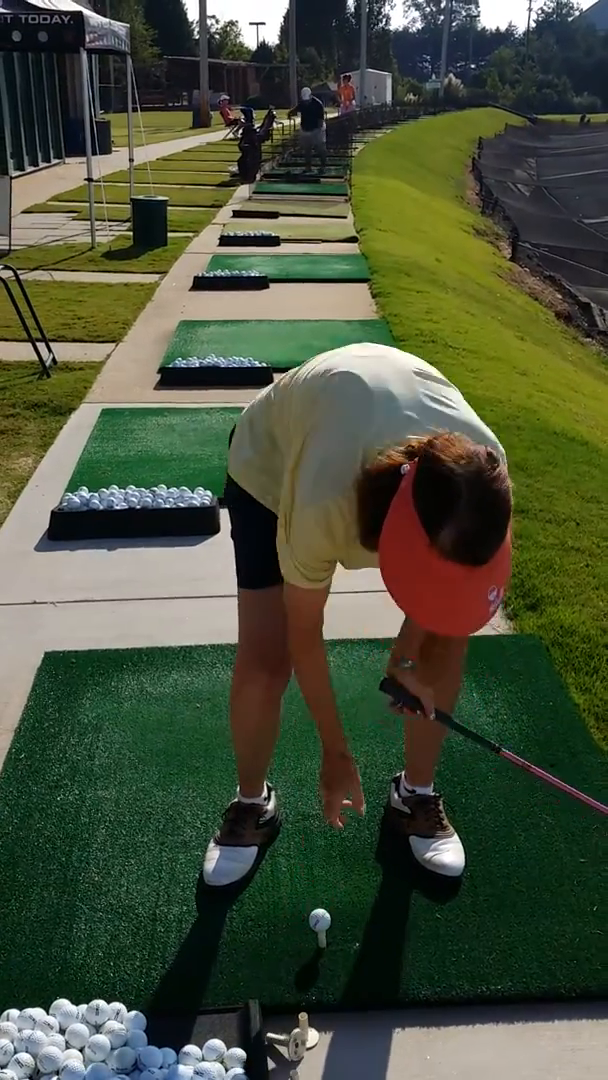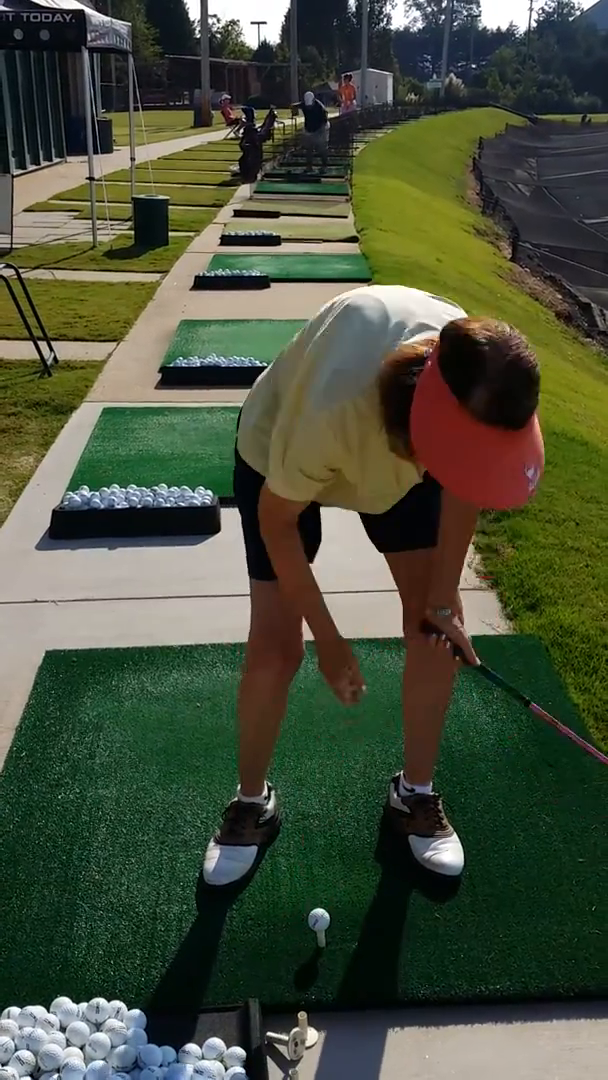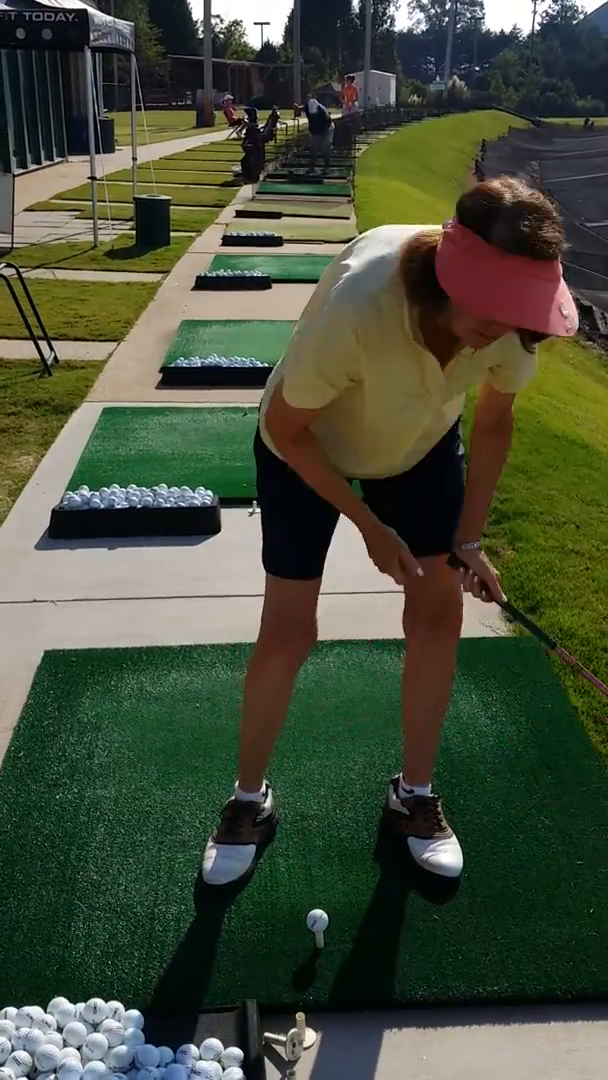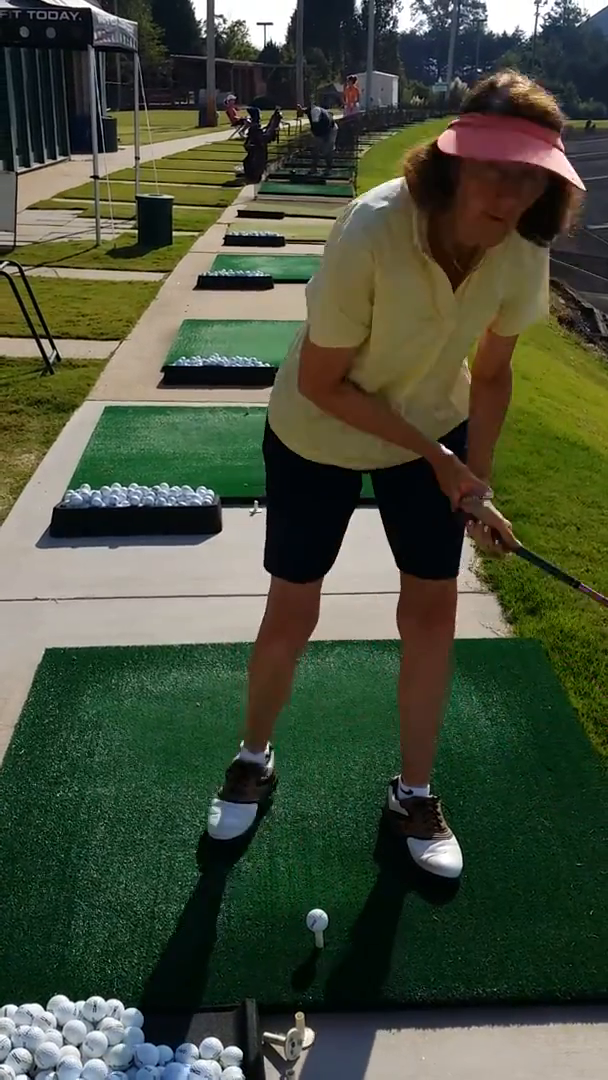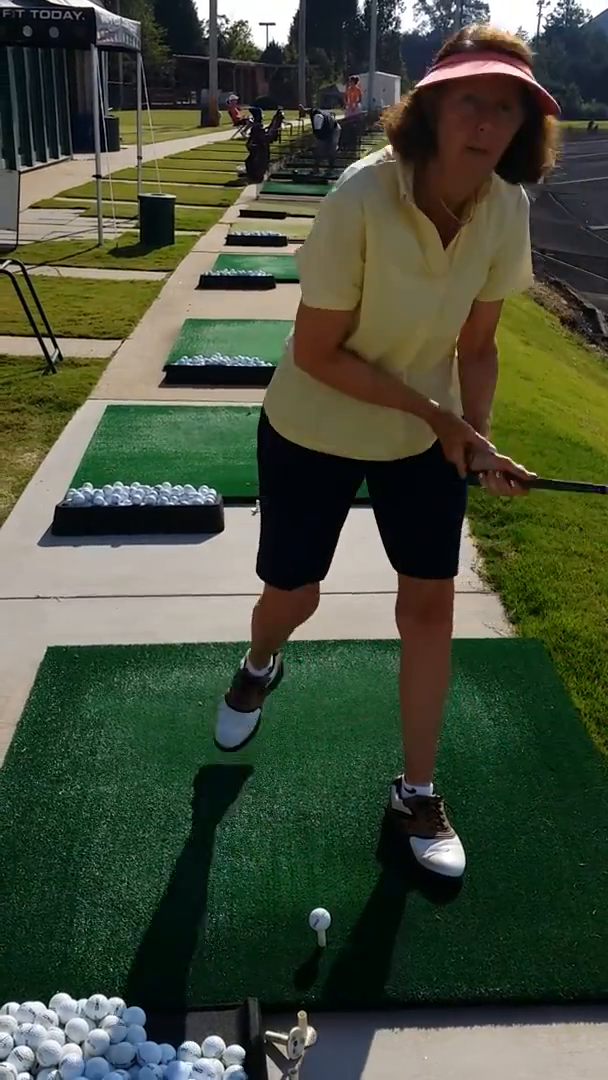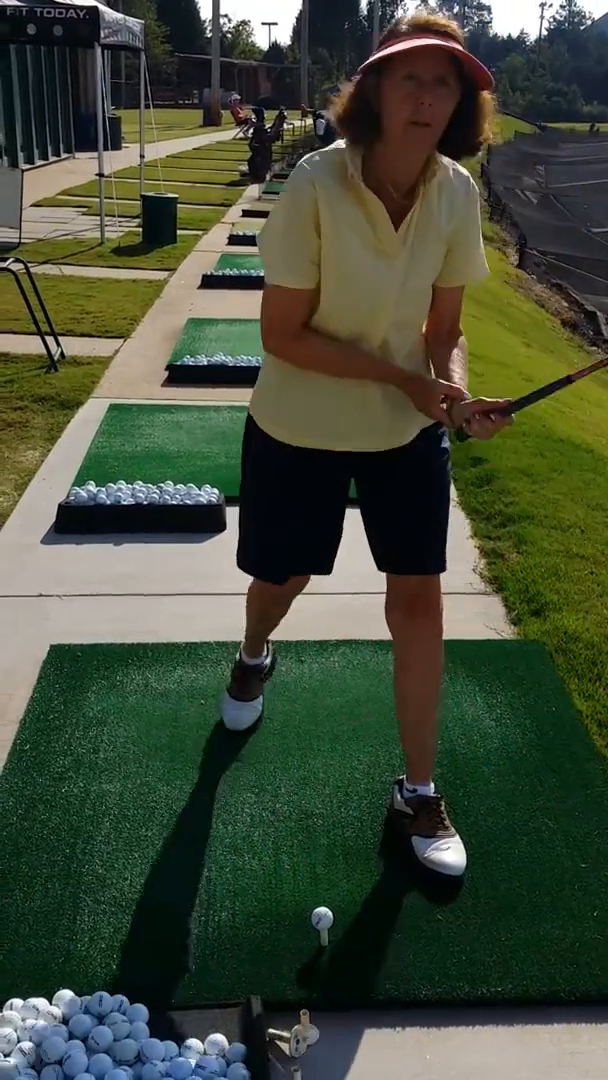
dt=0.2s
person 1, frame 1
left shoulder: (476, 472)
right shoulder: (320, 504)
left elbow: (452, 558)
right elbow: (304, 637)
left wrist: (407, 655)
right wrist: (336, 758)
right hip: (269, 469)
left knee: (445, 632)
right knee: (263, 661)
left ankle: (416, 794)
right ankle: (252, 803)
person 1, frame 2
left shoulder: (488, 399)
right shoulder: (334, 405)
left elbow: (461, 488)
right elbow: (277, 522)
left wrist: (443, 600)
right wrist: (329, 641)
left hip: (395, 453)
right hip: (278, 449)
left knee: (435, 622)
right knee: (274, 641)
left ankle: (414, 794)
right ankle: (253, 802)
person 1, frame 3
left shoulder: (512, 322)
right shoulder: (357, 307)
left elbow: (492, 421)
right elbow: (289, 430)
left wrist: (469, 539)
right wrist: (370, 526)
left hip: (422, 446)
right hip: (310, 453)
left knee: (438, 612)
right knee: (288, 628)
left ankle: (414, 795)
right ankle: (250, 800)
person 1, frame 4
left shoulder: (523, 250)
right shoulder: (370, 236)
left elbow: (492, 372)
right elbow: (321, 383)
left wrist: (476, 481)
right wrist: (432, 452)
left hip: (435, 436)
right hip: (317, 438)
left knee: (431, 612)
right knee: (294, 607)
left ankle: (413, 794)
right ankle: (252, 760)
person 1, frame 5
left shoulder: (506, 208)
right shoulder: (361, 198)
left elbow: (477, 345)
right elbow: (315, 351)
left wrist: (478, 437)
right wrist: (434, 414)
left hip: (427, 434)
right hip: (312, 431)
left knee: (429, 608)
right knee: (293, 592)
left ankle: (416, 793)
right ankle: (259, 668)
person 1, frame 6
left shoulder: (456, 192)
right shoulder: (316, 184)
left elbow: (444, 327)
right elbow: (283, 335)
left wrist: (457, 389)
right wrist: (403, 375)
left hip: (408, 431)
right hip: (297, 430)
left knee: (419, 603)
right knee: (279, 576)
left ankle: (417, 790)
right ankle: (254, 654)
